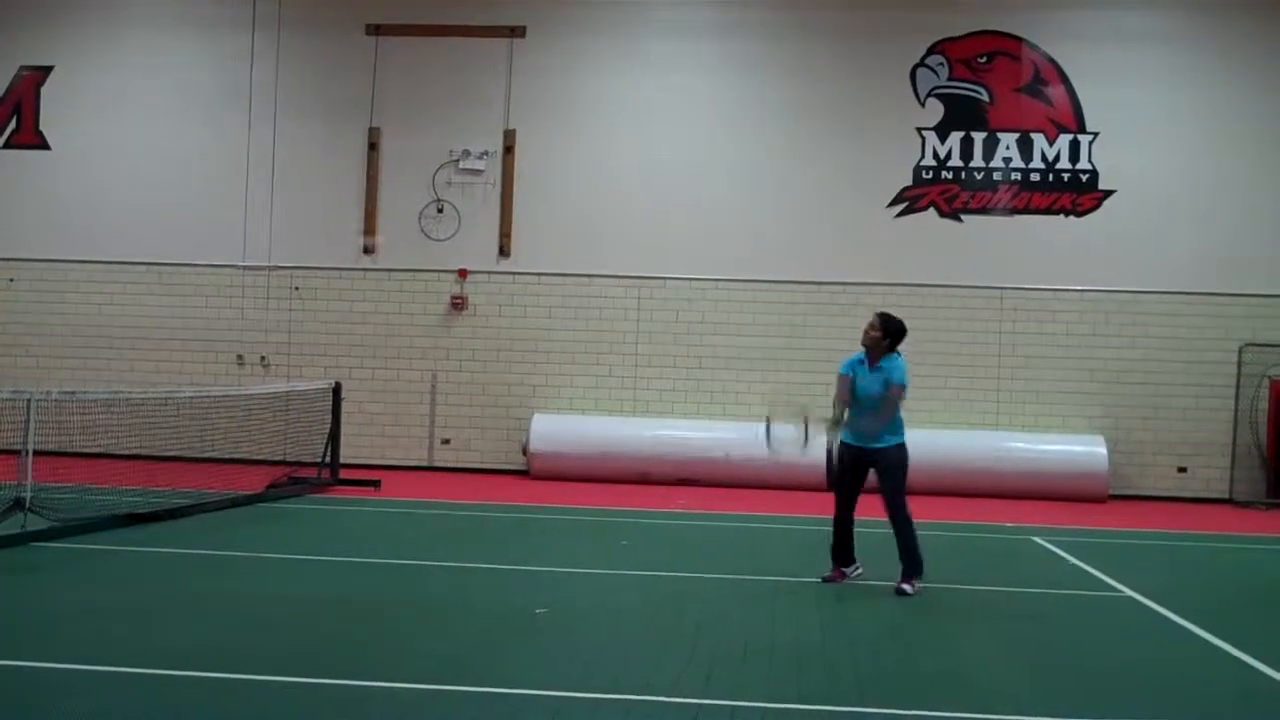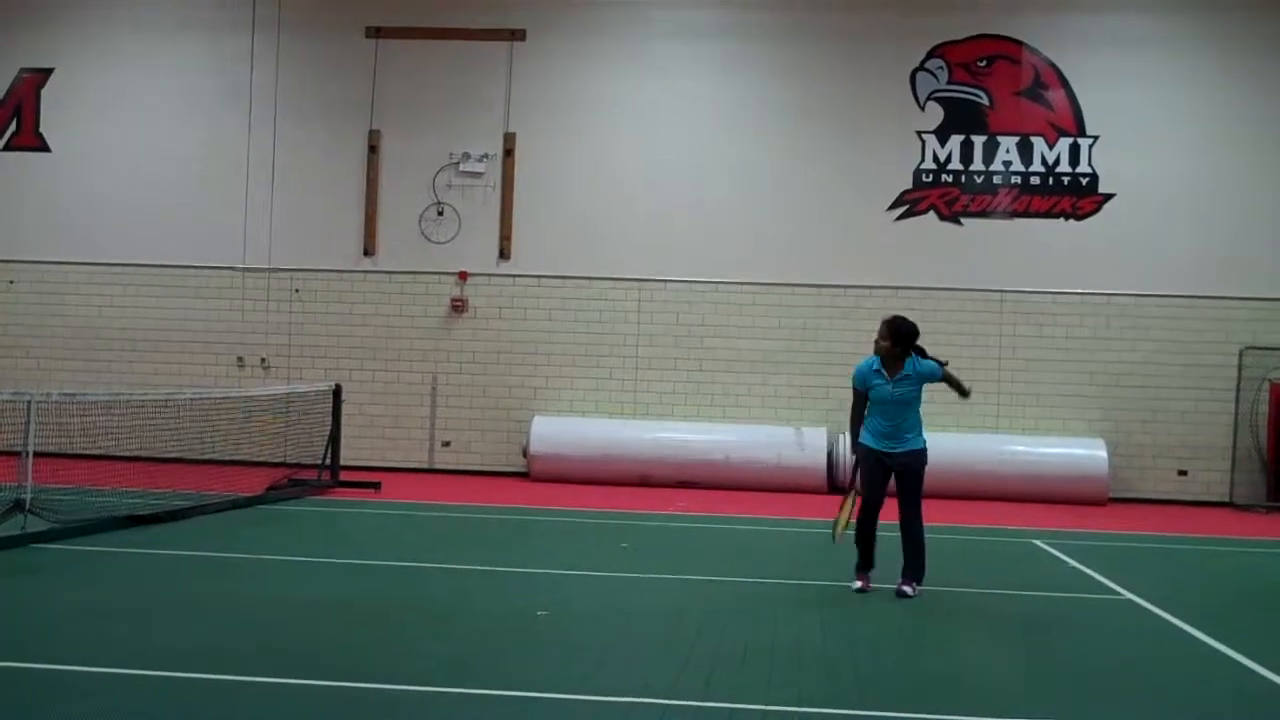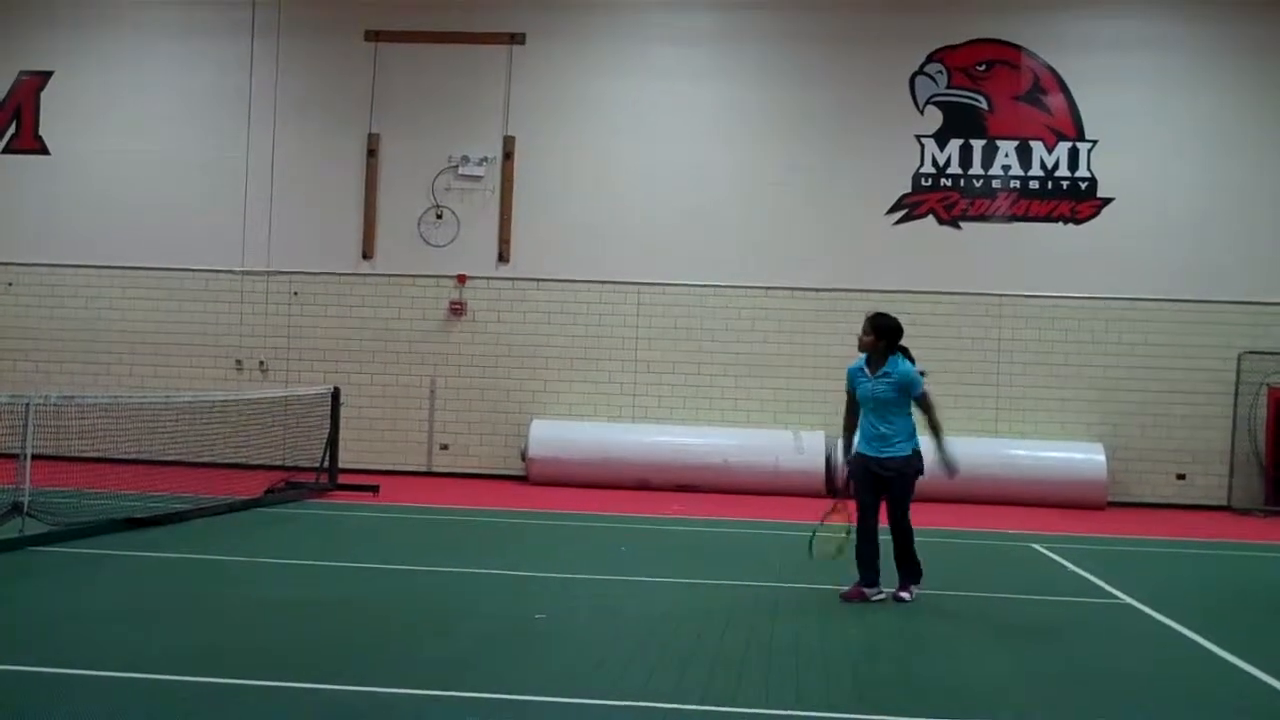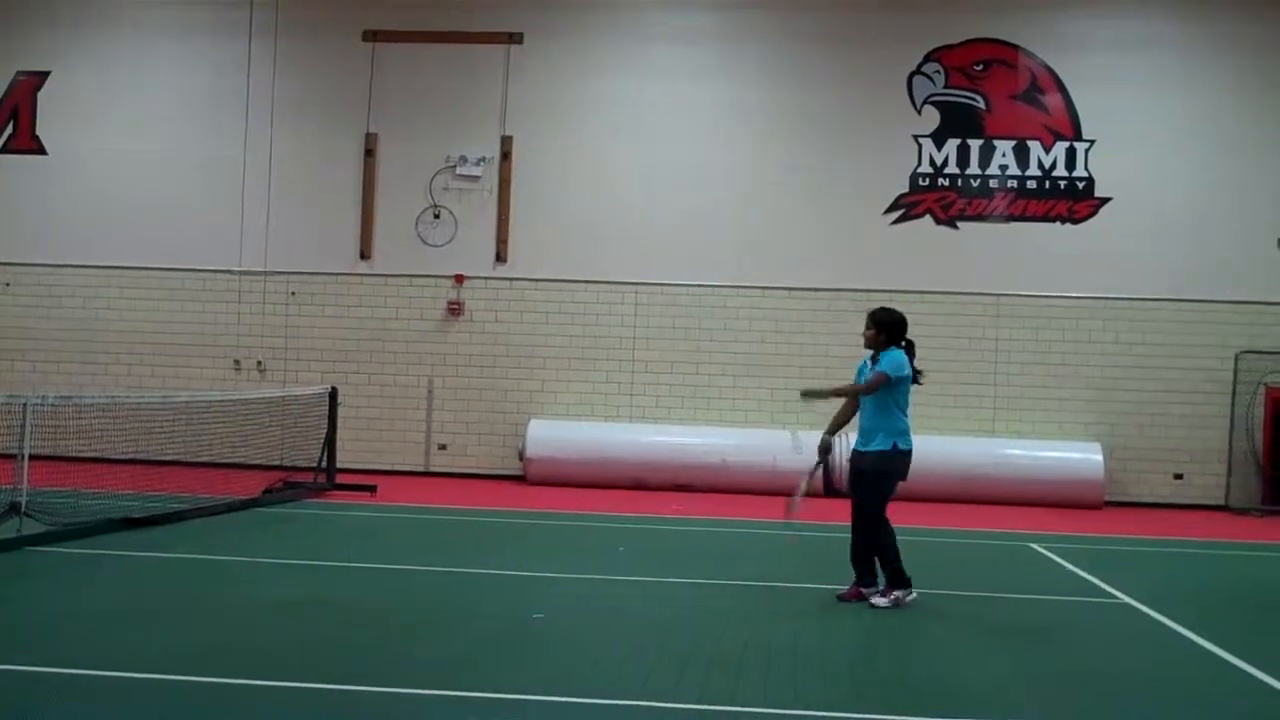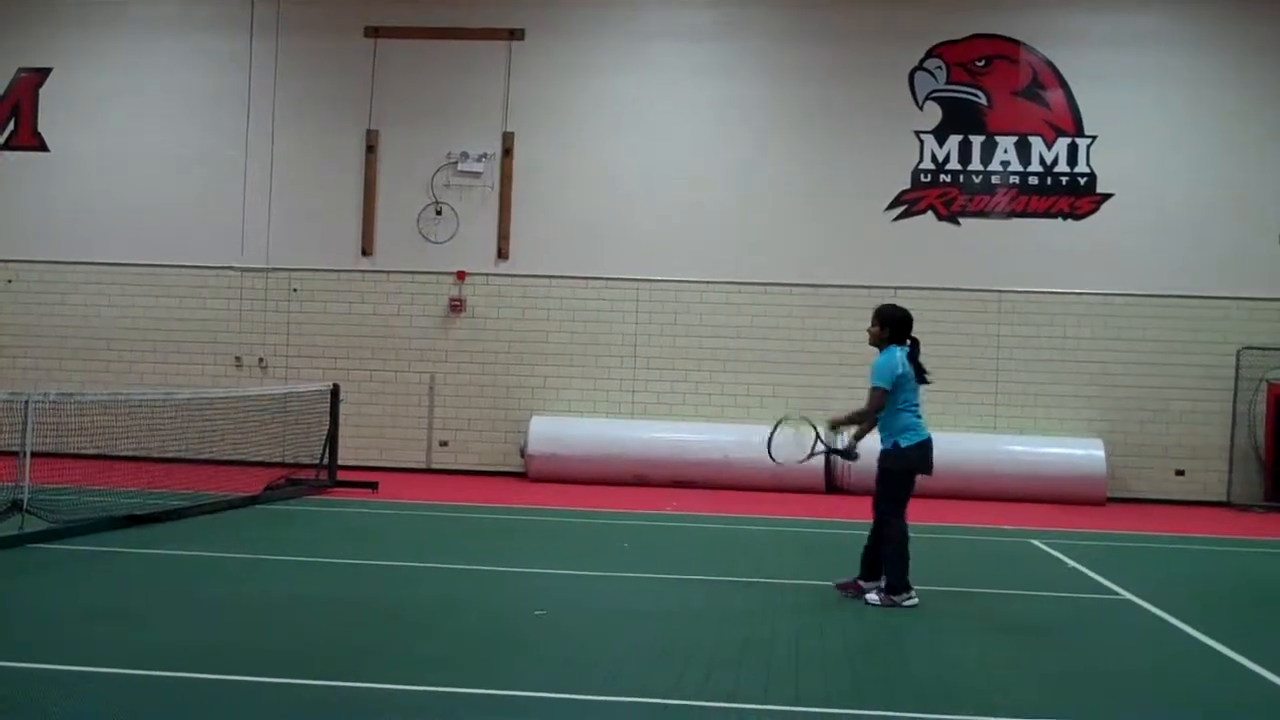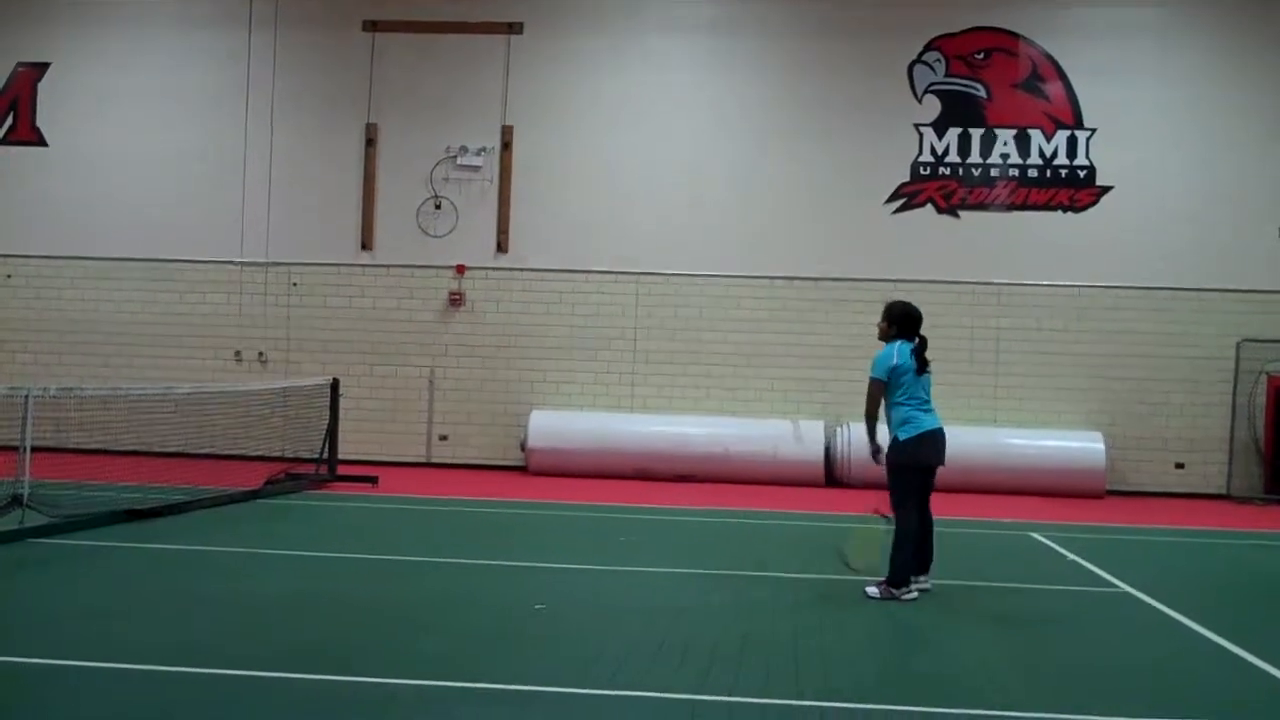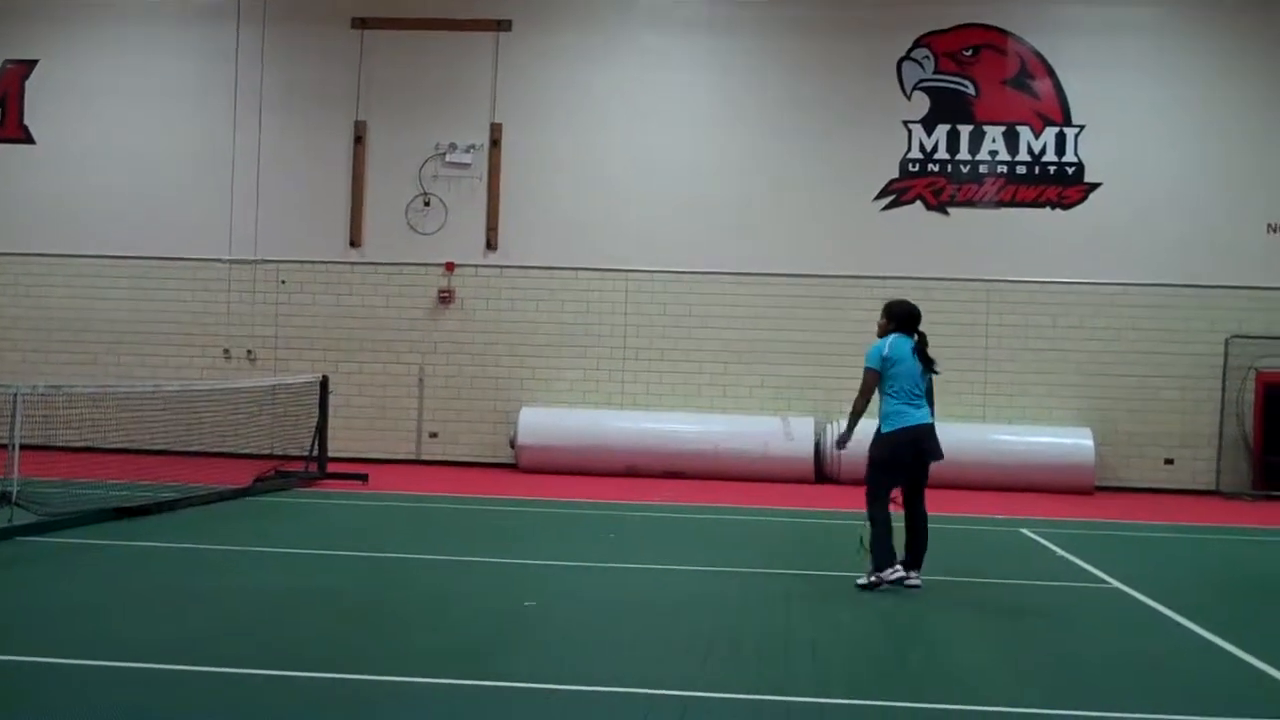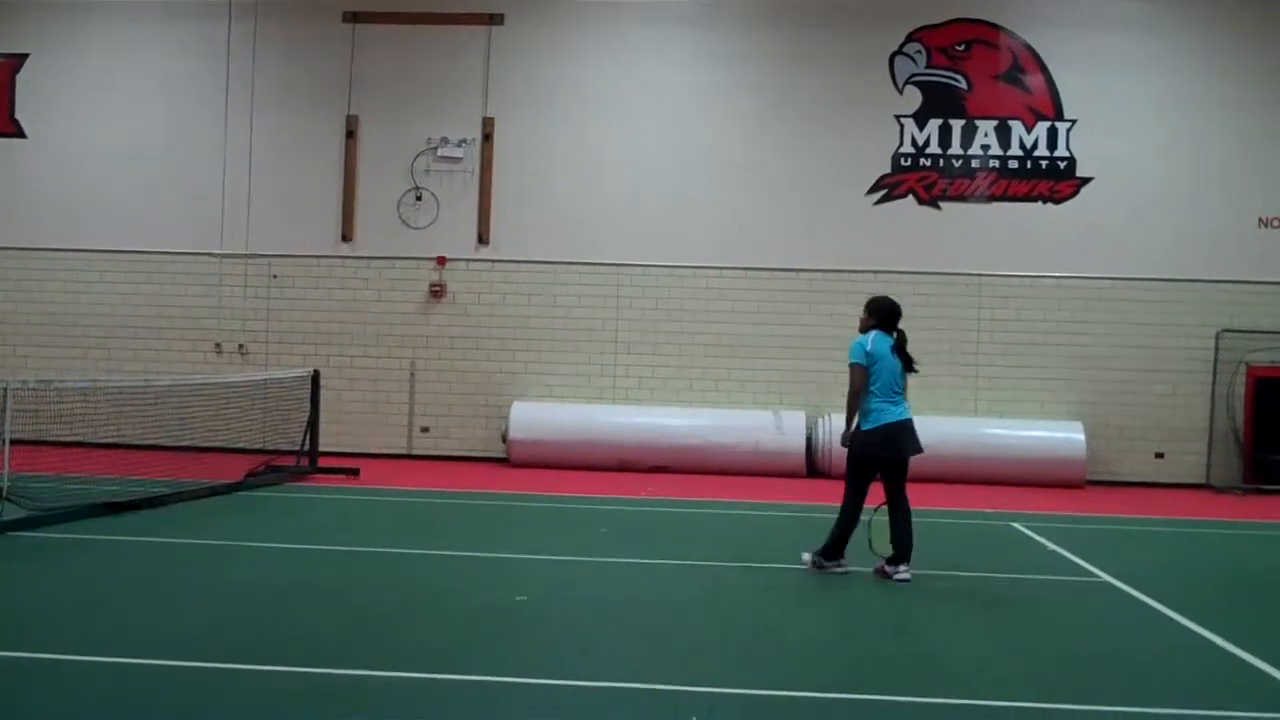
dt=0.3s
person 1, frame 1
left shoulder: (896, 367)
right shoulder: (852, 363)
left elbow: (893, 403)
right elbow: (842, 395)
left wrist: (873, 424)
right wrist: (838, 415)
left hip: (889, 446)
right hip: (853, 444)
left knee: (896, 507)
right knee: (843, 506)
left ankle: (911, 574)
right ankle: (845, 563)
person 1, frame 2
left shoulder: (921, 368)
right shoulder: (864, 370)
left elbow: (949, 377)
right elbow: (858, 409)
left wrist: (964, 391)
right wrist: (855, 444)
left hip: (910, 450)
right hip: (872, 449)
left knee: (910, 514)
right knee: (868, 507)
left ankle: (912, 577)
right ankle: (863, 570)
person 1, frame 3
left shoulder: (904, 372)
right shoulder: (855, 371)
left elbow: (928, 411)
left wrist: (942, 451)
right wrist: (847, 452)
left hip: (901, 456)
right hip: (865, 456)
left knee: (898, 519)
right knee: (865, 518)
left ankle: (910, 580)
right ankle: (868, 584)
person 1, frame 4
left shoulder: (896, 360)
right shoulder: (868, 364)
left elbow: (864, 389)
right elbow: (852, 404)
left wrist: (822, 391)
right wrist: (828, 434)
left hip: (890, 450)
right hip: (865, 450)
left knee: (875, 516)
right knee: (860, 517)
left ankle: (899, 586)
right ankle: (867, 583)
person 1, frame 5
left shoulder: (887, 361)
right shoulder: (896, 357)
left elbow: (872, 409)
left wrist: (842, 422)
right wrist: (856, 437)
left hip: (903, 447)
right hip: (903, 445)
left knee: (892, 516)
right knee: (883, 513)
left ankle: (899, 590)
right ankle: (869, 577)
person 1, frame 6
left shoulder: (887, 357)
right shoulder: (917, 355)
left elbow: (872, 404)
left wrist: (872, 442)
left hip: (909, 439)
right hip: (932, 434)
left knee: (905, 511)
right knee: (921, 506)
left ankle: (900, 584)
right ankle: (919, 572)
person 1, frame 7
left shoulder: (882, 348)
right shoulder: (920, 352)
left elbow: (865, 394)
left wrist: (848, 430)
left hip: (894, 434)
right hip: (923, 431)
left knee: (877, 498)
right knee: (915, 502)
left ankle: (886, 566)
right ankle: (912, 568)
person 1, frame 8
left shoulder: (863, 344)
right shoulder: (897, 348)
left elbow: (857, 389)
left wrist: (848, 428)
left hip: (873, 430)
right hip: (901, 428)
left knee: (854, 496)
right knee: (897, 496)
left ankle: (831, 556)
right ankle: (900, 563)
